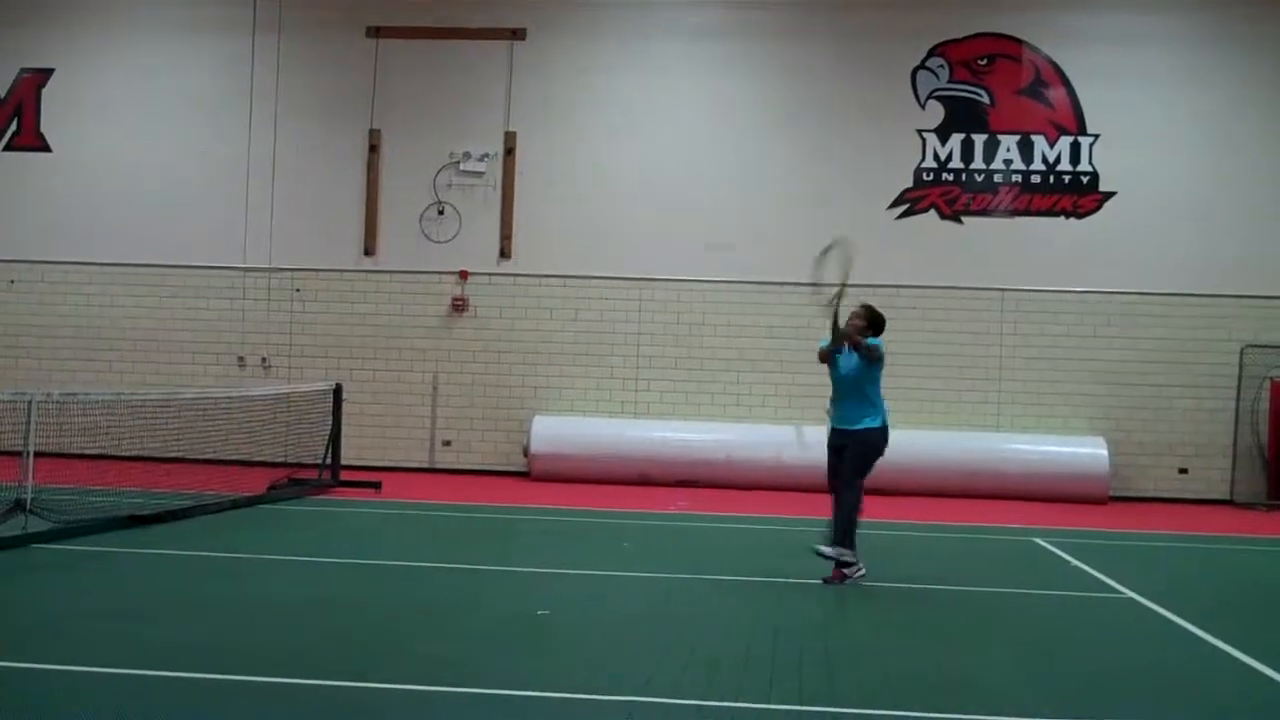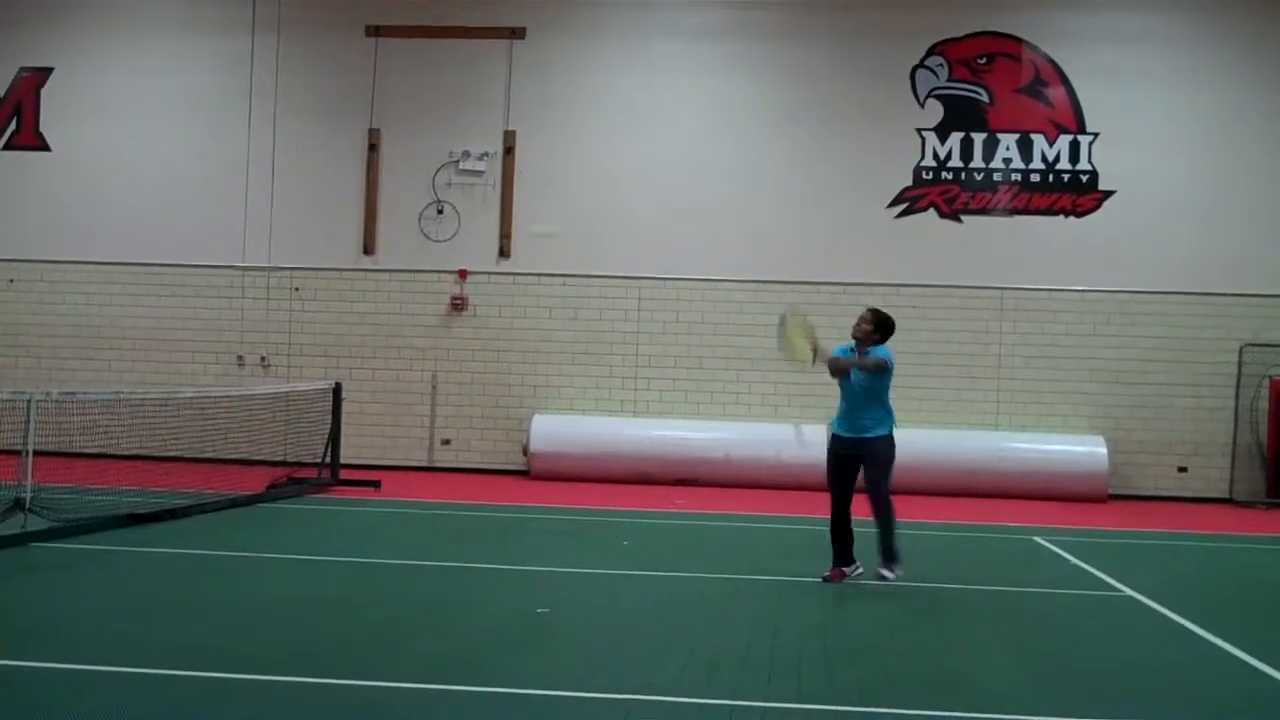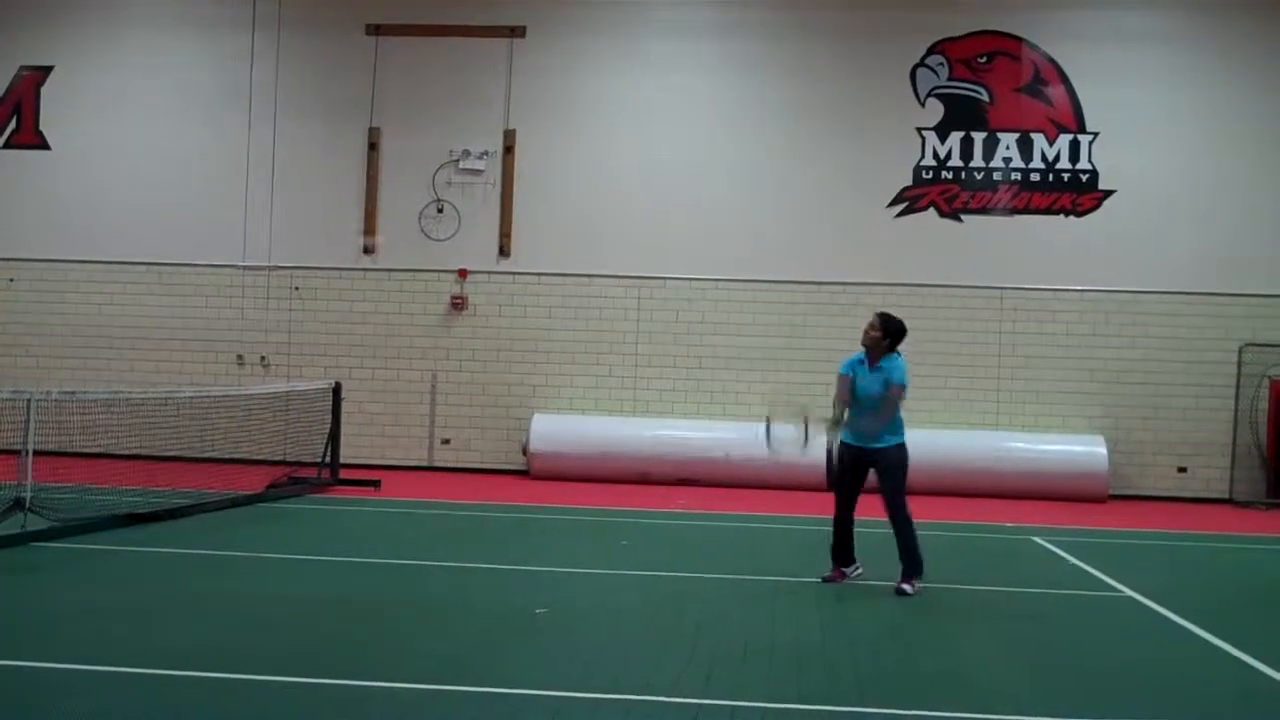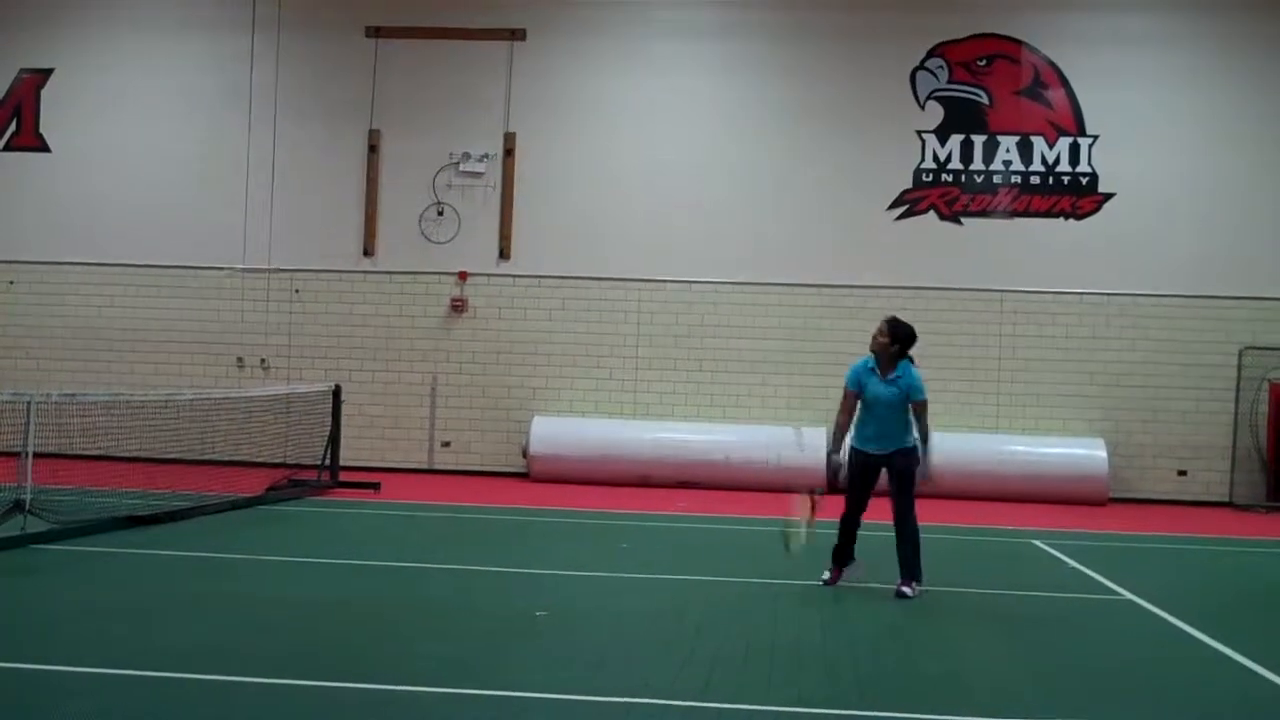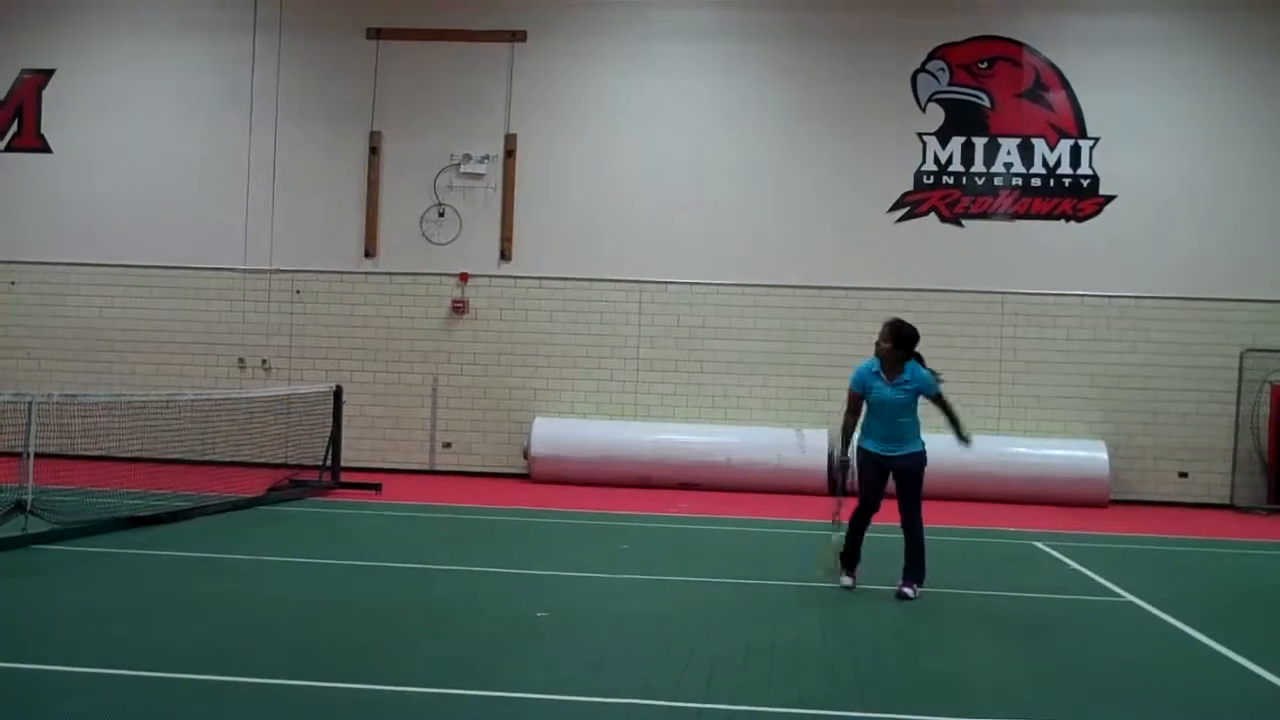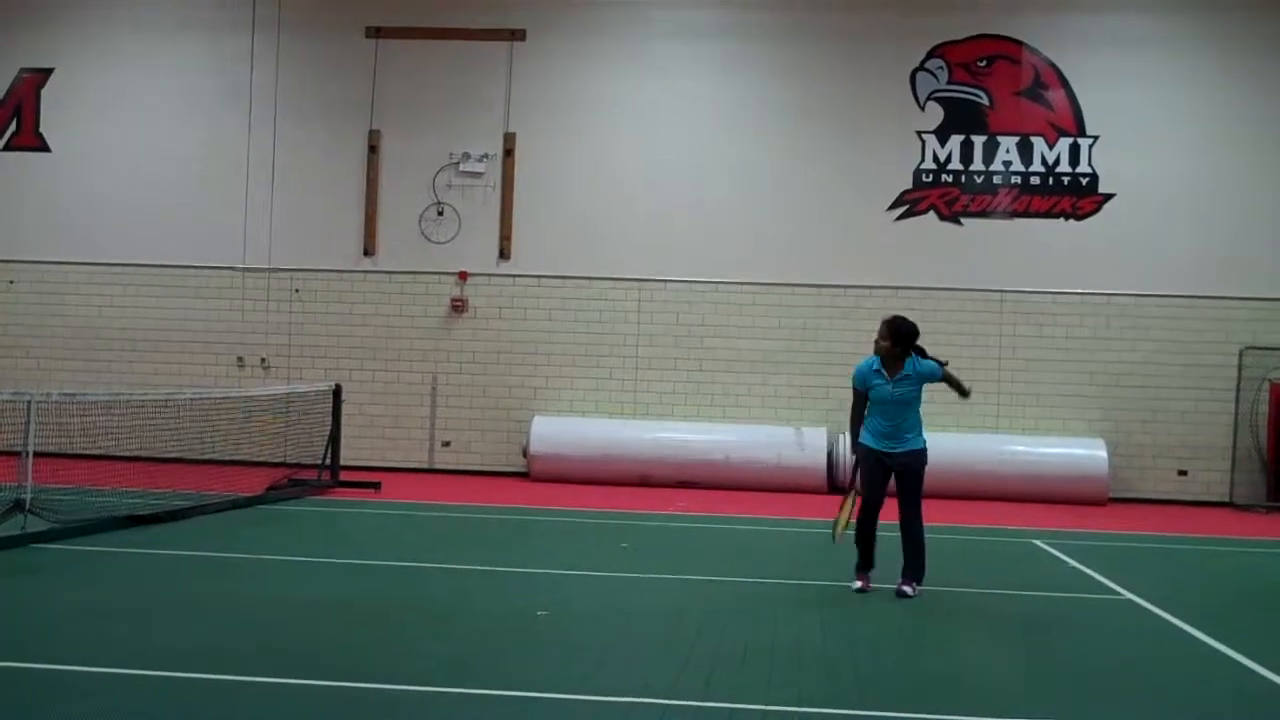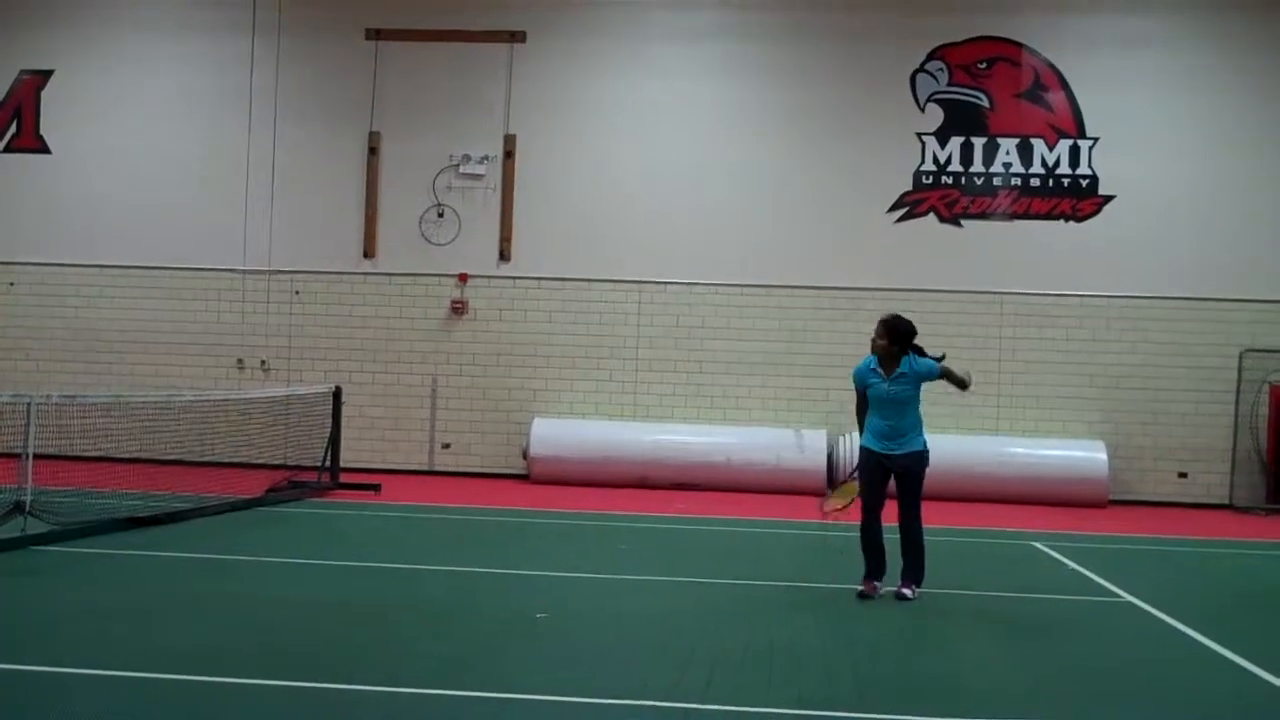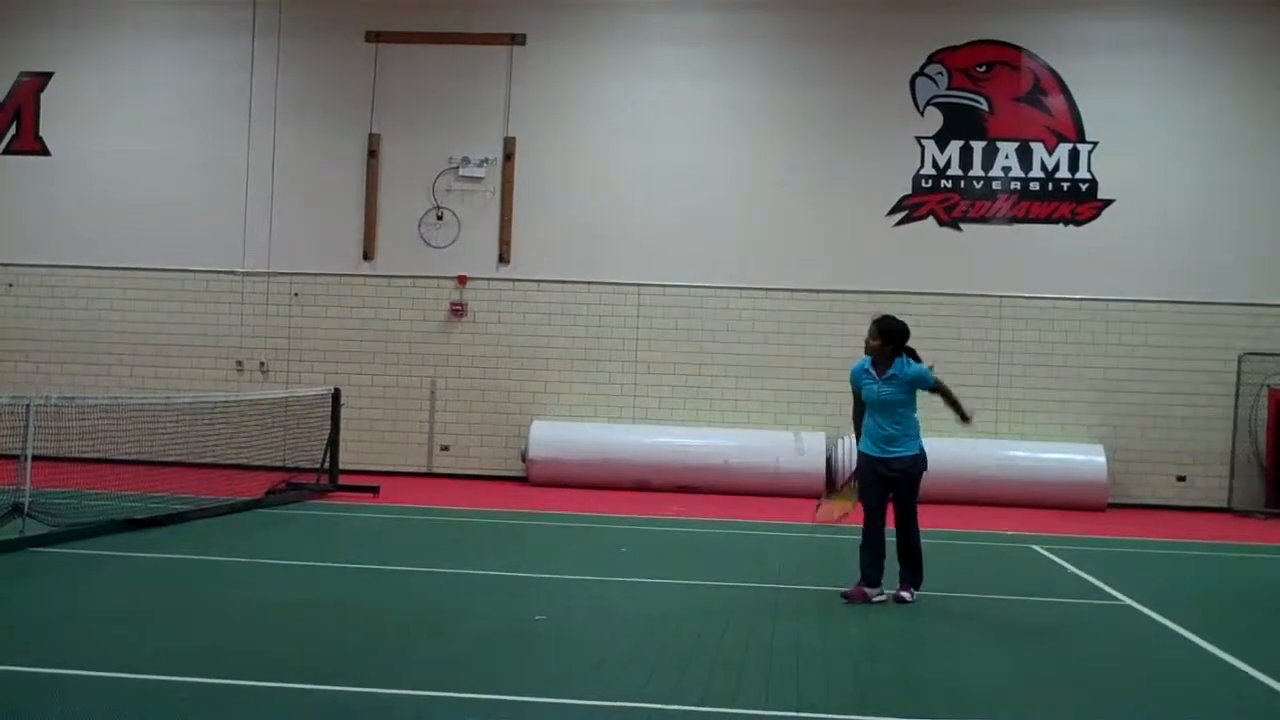
dt=0.1s
person 1, frame 1
left shoulder: (871, 348)
right shoulder: (836, 346)
left elbow: (871, 352)
right elbow: (823, 356)
left wrist: (854, 339)
right wrist: (835, 341)
left hip: (869, 429)
right hip: (840, 429)
left knee: (849, 483)
right knee: (838, 490)
left ankle: (841, 545)
right ankle: (847, 562)
person 1, frame 2
left shoulder: (882, 354)
right shoulder: (842, 352)
left elbow: (872, 364)
right elbow: (836, 369)
left wrist: (850, 360)
right wrist: (830, 361)
left hip: (877, 437)
right hip: (843, 436)
left knee: (878, 495)
right knee: (839, 502)
left ankle: (889, 561)
right ankle: (846, 563)
person 1, frame 3
left shoulder: (896, 367)
right shoulder: (852, 363)
left elbow: (893, 403)
right elbow: (842, 395)
left wrist: (873, 424)
right wrist: (838, 415)
left hip: (889, 446)
right hip: (853, 444)
left knee: (896, 507)
right knee: (843, 506)
left ankle: (911, 574)
right ankle: (845, 563)
person 1, frame 4
left shoulder: (909, 376)
right shoulder: (860, 369)
left elbow: (921, 419)
right elbow: (845, 412)
left wrist: (925, 458)
right wrist: (833, 452)
left hip: (901, 451)
right hip: (864, 450)
left knee: (904, 513)
right knee: (853, 508)
left ankle: (910, 578)
right ankle: (841, 562)
person 1, frame 5
left shoulder: (918, 376)
right shoulder: (864, 372)
left elbow: (942, 404)
right elbow: (852, 413)
left wrist: (959, 432)
right wrist: (844, 452)
left hip: (910, 452)
right hip: (872, 451)
left knee: (910, 516)
right knee: (865, 508)
left ankle: (912, 578)
right ankle: (848, 565)
person 1, frame 6
left shoulder: (921, 368)
right shoulder: (864, 370)
left elbow: (949, 377)
right elbow: (858, 409)
left wrist: (964, 391)
right wrist: (855, 444)
left hip: (910, 450)
right hip: (872, 449)
left knee: (910, 514)
right knee: (868, 507)
left ankle: (912, 577)
right ankle: (863, 570)
person 1, frame 7
left shoulder: (918, 367)
right shoulder: (864, 369)
left elbow: (947, 372)
left wrist: (965, 381)
right wrist: (863, 439)
left hip: (910, 451)
right hip: (873, 450)
left knee: (910, 516)
right knee: (870, 511)
left ankle: (911, 579)
right ankle: (873, 578)
person 1, frame 8
left shoulder: (911, 371)
right shoulder: (859, 371)
left elbow: (942, 390)
left wrist: (961, 413)
right wrist: (859, 445)
left hip: (906, 456)
right hip: (871, 456)
left knee: (906, 519)
right knee: (872, 518)
left ankle: (910, 582)
right ankle: (870, 584)
